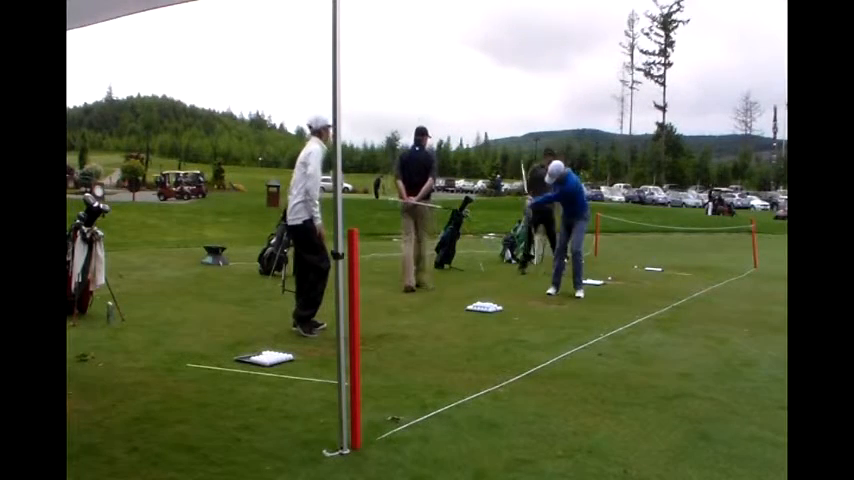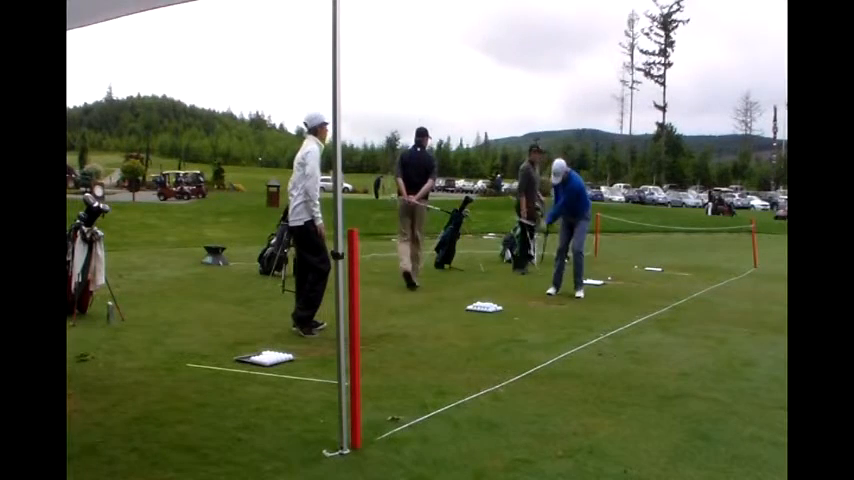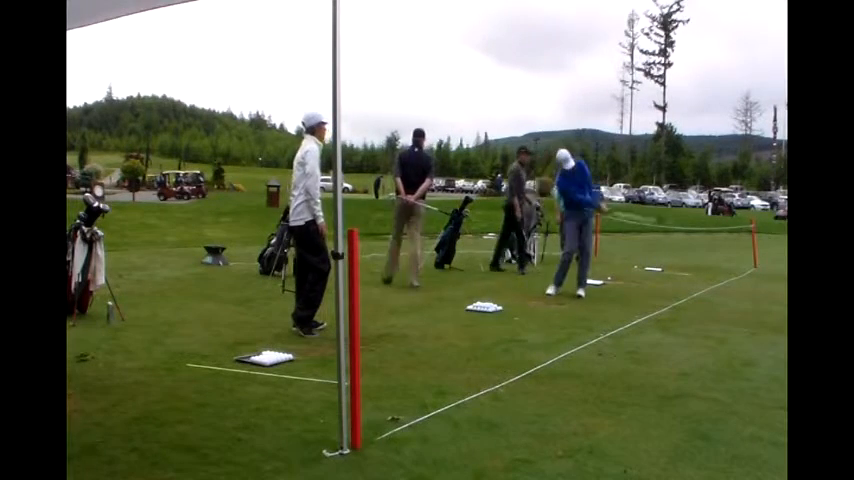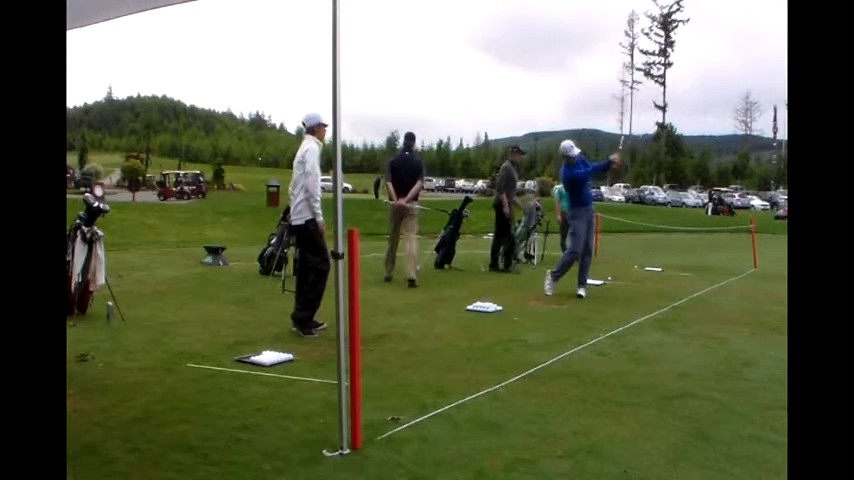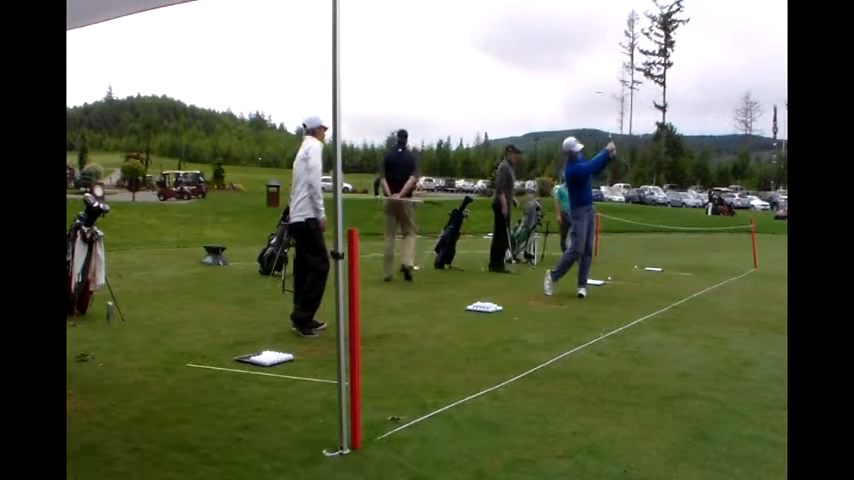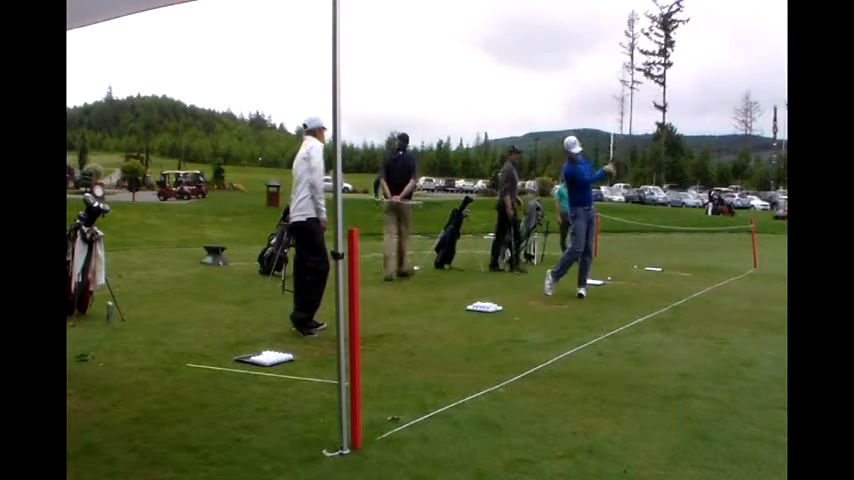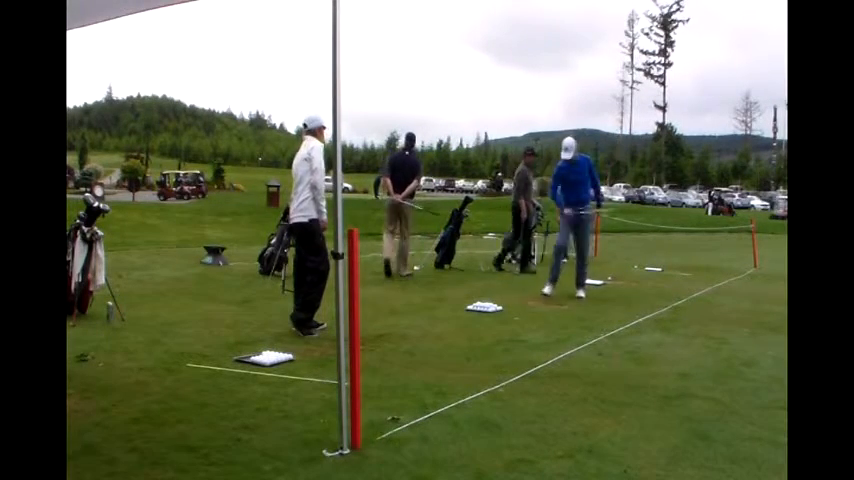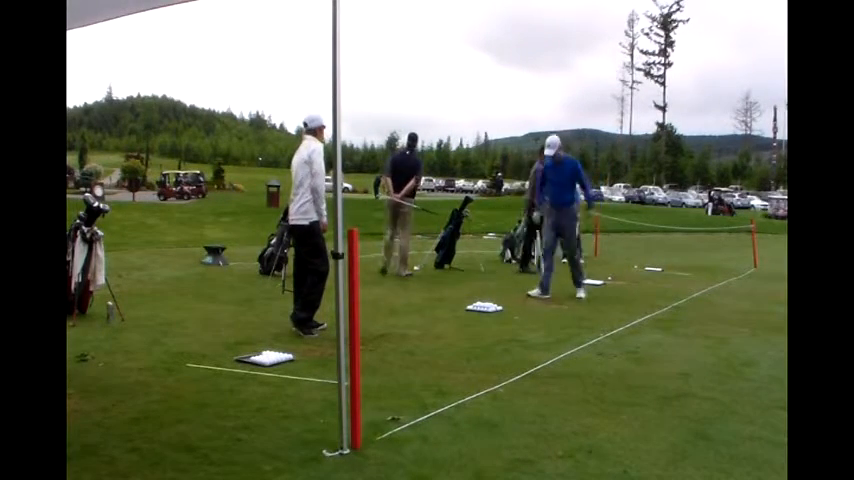
dt=0.3s
person 1, frame 1
left shoulder: (309, 149)
right shoulder: (315, 150)
right elbow: (311, 187)
right wrist: (317, 220)
left hip: (295, 217)
right hip: (304, 217)
left knee: (305, 267)
right knee: (320, 265)
left ankle: (303, 317)
right ankle: (303, 317)
person 1, frame 2
left shoulder: (306, 149)
right shoulder: (312, 149)
right elbow: (310, 187)
right wrist: (318, 219)
left hip: (297, 218)
right hip: (305, 218)
left knee: (306, 267)
right knee: (320, 266)
left ankle: (303, 317)
right ankle: (303, 318)
person 1, frame 3
left shoulder: (305, 148)
right shoulder: (312, 149)
right elbow: (311, 186)
right wrist: (319, 218)
left hip: (298, 218)
right hip: (307, 218)
left knee: (305, 267)
right knee: (320, 266)
left ankle: (303, 317)
right ankle: (303, 318)
person 1, frame 4
left shoulder: (305, 148)
right shoulder: (312, 148)
right elbow: (311, 185)
right wrist: (319, 216)
left hip: (299, 217)
right hip: (307, 217)
left knee: (307, 267)
right knee: (319, 266)
left ankle: (303, 317)
right ankle: (302, 318)
person 1, frame 5
left shoulder: (304, 149)
right shoulder: (314, 147)
right elbow: (314, 182)
right wrist: (321, 214)
left hip: (298, 217)
right hip: (307, 216)
left knee: (304, 267)
right knee: (318, 266)
left ankle: (302, 317)
right ankle: (302, 318)
person 1, frame 6
left shoulder: (302, 150)
right shoulder: (315, 146)
right elbow: (316, 181)
right wrist: (322, 214)
left hip: (297, 216)
right hip: (308, 216)
left knee: (304, 267)
right knee: (318, 267)
left ankle: (302, 318)
right ankle: (302, 318)
person 1, frame 7
left shoulder: (301, 151)
right shoulder: (315, 146)
left elbow: (304, 183)
right elbow: (316, 182)
right wrist: (323, 215)
left hip: (297, 217)
right hip: (308, 216)
left knee: (303, 267)
right knee: (319, 267)
left ankle: (302, 318)
right ankle: (302, 318)
person 1, frame 8
left shoulder: (299, 151)
right shoulder: (315, 148)
left elbow: (302, 185)
right elbow: (317, 185)
right wrist: (323, 216)
left hip: (296, 218)
right hip: (308, 218)
left knee: (303, 268)
right knee: (318, 268)
left ankle: (302, 317)
right ankle: (302, 318)
person 2, frame 1
left shoulder: (570, 185)
right shoulder: (560, 176)
left elbow: (551, 198)
right elbow: (553, 195)
left wrist: (533, 203)
right wrist: (535, 200)
left hip: (580, 217)
right hip: (566, 215)
left knee: (575, 249)
right knee: (560, 249)
left ankle: (579, 287)
right ankle: (555, 285)
person 2, frame 2
left shoulder: (574, 183)
right shoulder: (558, 180)
left elbow: (563, 205)
right elbow: (558, 201)
left wrist: (548, 221)
right wrist: (550, 217)
left hip: (581, 217)
right hip: (567, 216)
left knee: (576, 249)
right knee: (561, 249)
left ankle: (579, 287)
right ankle: (556, 285)
person 2, frame 3
left shoulder: (580, 165)
right shoulder: (562, 181)
left elbow: (588, 186)
right elbow: (576, 198)
left wrist: (597, 202)
right wrist: (597, 205)
left hip: (587, 211)
right hip: (571, 214)
left knee: (585, 250)
right knee: (569, 250)
left ankle: (581, 286)
right ankle: (556, 284)
person 2, frame 4
left shoulder: (580, 158)
right shoulder: (568, 173)
left elbow: (592, 168)
right elbow: (590, 172)
left wrist: (609, 163)
right wrist: (609, 161)
left hip: (589, 209)
right hip: (577, 212)
left knee: (588, 250)
right knee: (575, 249)
left ankle: (581, 285)
right ankle: (553, 276)
person 2, frame 5
left shoulder: (580, 158)
right shoulder: (572, 169)
left elbow: (595, 169)
right elbow: (592, 166)
left wrist: (608, 156)
right wrist: (606, 150)
left hip: (589, 209)
right hip: (579, 211)
left knee: (588, 250)
right knee: (577, 249)
left ankle: (582, 285)
right ankle: (553, 275)
person 2, frame 6
left shoulder: (581, 159)
right shoulder: (569, 169)
left elbow: (592, 175)
right elbow: (586, 180)
left wrist: (606, 170)
right wrist: (604, 171)
left hip: (589, 209)
right hip: (578, 211)
left knee: (588, 250)
right knee: (576, 248)
left ankle: (581, 285)
right ankle: (553, 274)
person 2, frame 7
left shoulder: (587, 162)
right shoulder: (561, 167)
left elbow: (595, 183)
right elbow: (554, 191)
left wrist: (599, 202)
right wrist: (562, 208)
left hip: (584, 211)
right hip: (567, 211)
left knee: (583, 252)
right knee: (560, 246)
left ankle: (580, 287)
right ankle: (551, 283)
person 2, frame 8
left shoulder: (573, 163)
right shoulder: (546, 165)
left elbow: (584, 185)
right elbow: (540, 188)
left wrist: (590, 205)
right wrist: (538, 208)
left hip: (568, 211)
right hip: (551, 212)
left knee: (572, 251)
right knee: (547, 249)
left ankle: (579, 286)
right ankle: (543, 289)
person 3, frame 1
left shoulder: (403, 156)
right shoulder: (429, 157)
left elbow: (398, 179)
right elbow: (431, 180)
left wrist: (406, 197)
right wrist: (417, 198)
left hip: (406, 203)
right hip: (422, 202)
left knee: (408, 241)
right knee: (421, 240)
left ankle: (409, 282)
right ankle: (420, 279)
person 3, frame 2
left shoulder: (404, 155)
right shoulder: (430, 159)
left elbow: (398, 177)
right elbow: (431, 182)
left wrist: (406, 196)
right wrist: (417, 197)
left hip: (404, 201)
right hip: (420, 202)
left knee: (404, 238)
right knee: (417, 239)
left ankle: (406, 268)
right ankle: (414, 277)
person 3, frame 3
left shoulder: (402, 155)
right shoulder: (427, 158)
left elbow: (397, 177)
right elbow: (428, 181)
left wrist: (403, 195)
right wrist: (414, 197)
left hip: (401, 200)
right hip: (418, 202)
left knee: (396, 237)
right knee: (415, 239)
left ankle: (389, 274)
right ankle: (414, 279)
person 3, frame 4
left shoulder: (393, 160)
right shoulder: (418, 161)
left elbow: (388, 181)
right elbow: (419, 184)
left wrist: (395, 199)
right wrist: (406, 199)
left hip: (394, 203)
right hip: (411, 203)
left knee: (393, 238)
right knee: (411, 239)
left ankle: (389, 272)
right ankle: (411, 276)
person 3, frame 5
left shoulder: (388, 156)
right shoulder: (411, 157)
left elbow: (383, 178)
right elbow: (413, 179)
left wrist: (390, 194)
right wrist: (400, 194)
left hip: (390, 200)
right hip: (406, 199)
left knee: (389, 236)
right knee: (409, 233)
left ankle: (388, 273)
right ankle: (407, 263)
person 3, frame 6
left shoulder: (388, 159)
right shoulder: (411, 160)
left elbow: (382, 180)
right elbow: (413, 182)
left wrist: (390, 196)
right wrist: (400, 197)
left hip: (390, 201)
right hip: (404, 201)
left knee: (389, 235)
right knee: (403, 235)
left ankle: (389, 272)
right ankle: (402, 268)
person 3, frame 7
left shoulder: (394, 157)
right shoulder: (416, 161)
left elbow: (386, 177)
right elbow: (416, 182)
left wrist: (393, 194)
right wrist: (402, 196)
left hip: (392, 199)
right hip: (407, 200)
left knee: (389, 230)
right knee: (404, 235)
left ankle: (387, 257)
right ankle: (402, 269)
person 3, frame 8
left shoulder: (395, 157)
right shoulder: (417, 161)
left elbow: (387, 176)
right elbow: (414, 181)
left wrist: (392, 193)
right wrist: (401, 195)
left hip: (392, 198)
right hip: (407, 199)
left knee: (391, 231)
right knee: (404, 234)
left ankle: (385, 263)
right ankle: (402, 269)
person 4, frame 1
right shoulder: (535, 170)
right elbow: (527, 189)
right wrist: (528, 206)
left hip: (548, 208)
right hip: (535, 208)
left knee: (553, 237)
right knee: (530, 236)
right ankle: (523, 265)
person 4, frame 2
left shoulder: (535, 167)
right shoulder: (525, 168)
right elbow: (521, 191)
left wrist: (540, 197)
right wrist: (523, 209)
left hip: (532, 206)
right hip: (524, 207)
left knee: (529, 236)
right knee: (525, 236)
left ankle: (518, 262)
right ankle: (520, 264)
person 4, frame 3
left shoulder: (520, 168)
right shoulder: (515, 169)
right elbow: (512, 191)
left wrist: (526, 197)
right wrist: (517, 209)
left hip: (514, 207)
right hip: (513, 207)
left knee: (505, 235)
right knee: (520, 236)
left ankle: (495, 263)
right ankle: (521, 265)
person 4, frame 4
left shoulder: (512, 167)
right shoulder: (506, 167)
right elbow: (500, 188)
left wrist: (515, 200)
right wrist: (505, 205)
left hip: (505, 205)
right hip: (502, 205)
left knee: (500, 235)
right knee: (507, 235)
left ankle: (494, 264)
right ankle: (508, 265)
person 4, frame 5
left shoulder: (509, 167)
right shoulder: (504, 167)
right elbow: (499, 188)
left wrist: (512, 198)
right wrist: (504, 206)
left hip: (504, 205)
right hip: (501, 205)
left knee: (501, 235)
right knee: (502, 235)
left ankle: (495, 264)
right ankle: (497, 264)
person 4, frame 6
left shoulder: (511, 168)
right shoulder: (508, 168)
right elbow: (504, 191)
left wrist: (516, 198)
right wrist: (509, 208)
left hip: (509, 206)
right hip: (506, 206)
left knee: (508, 235)
right knee: (502, 235)
person 4, frame 7
left shoulder: (527, 170)
right shoulder: (522, 171)
right elbow: (519, 193)
left wrist: (531, 202)
right wrist: (523, 210)
left hip: (524, 207)
right hip: (520, 208)
left knee: (526, 236)
right knee: (521, 236)
person 4, frame 8
left shoulder: (540, 168)
right shoulder: (538, 169)
right elbow: (534, 191)
left hip: (536, 206)
right hip: (536, 206)
left knee: (531, 235)
